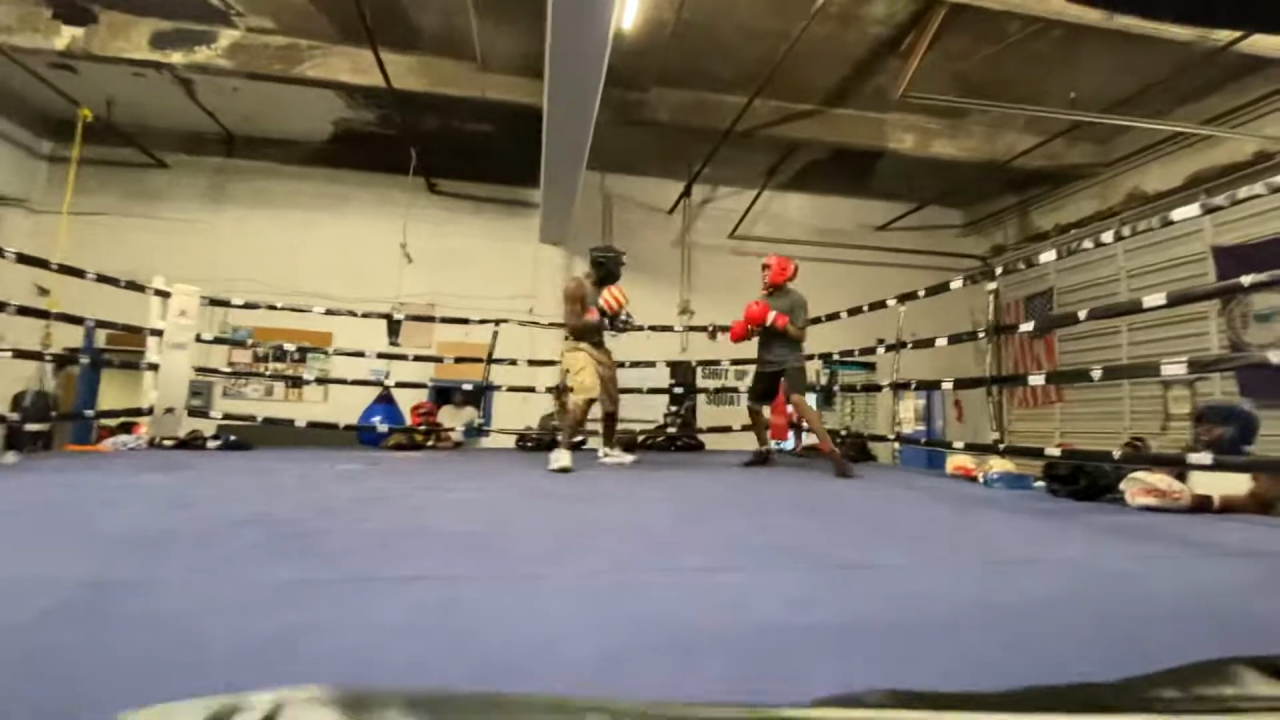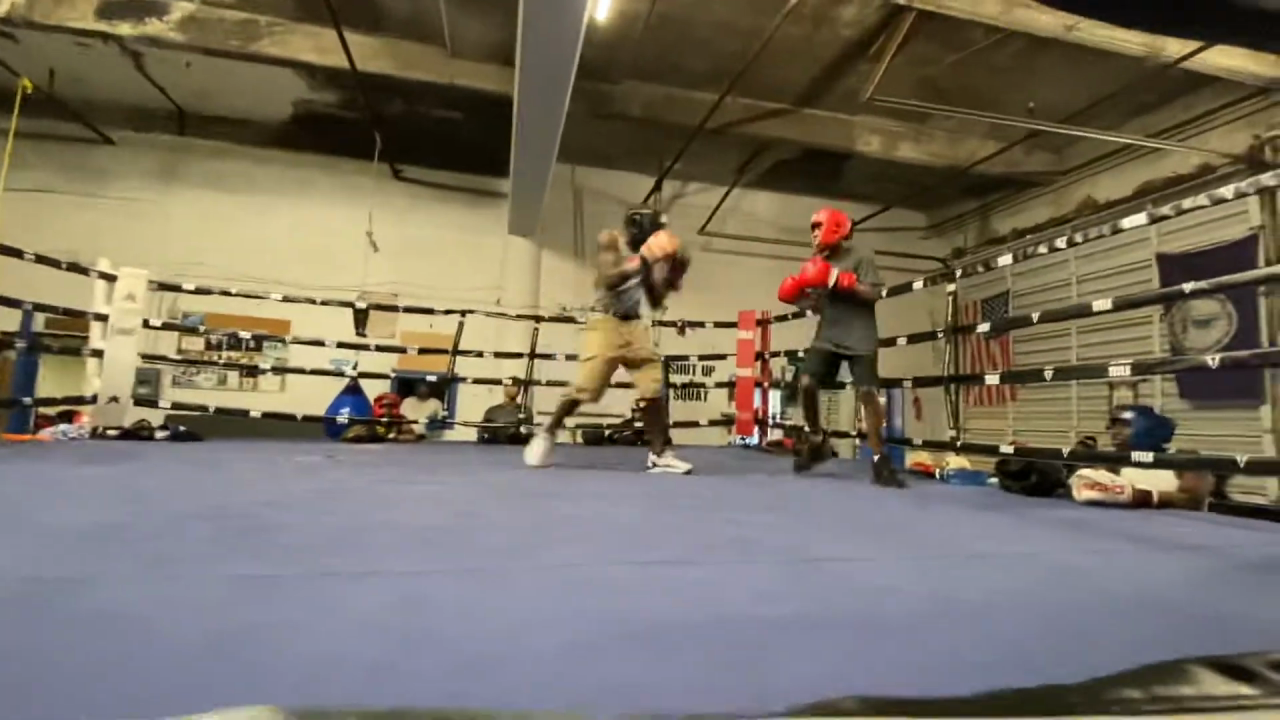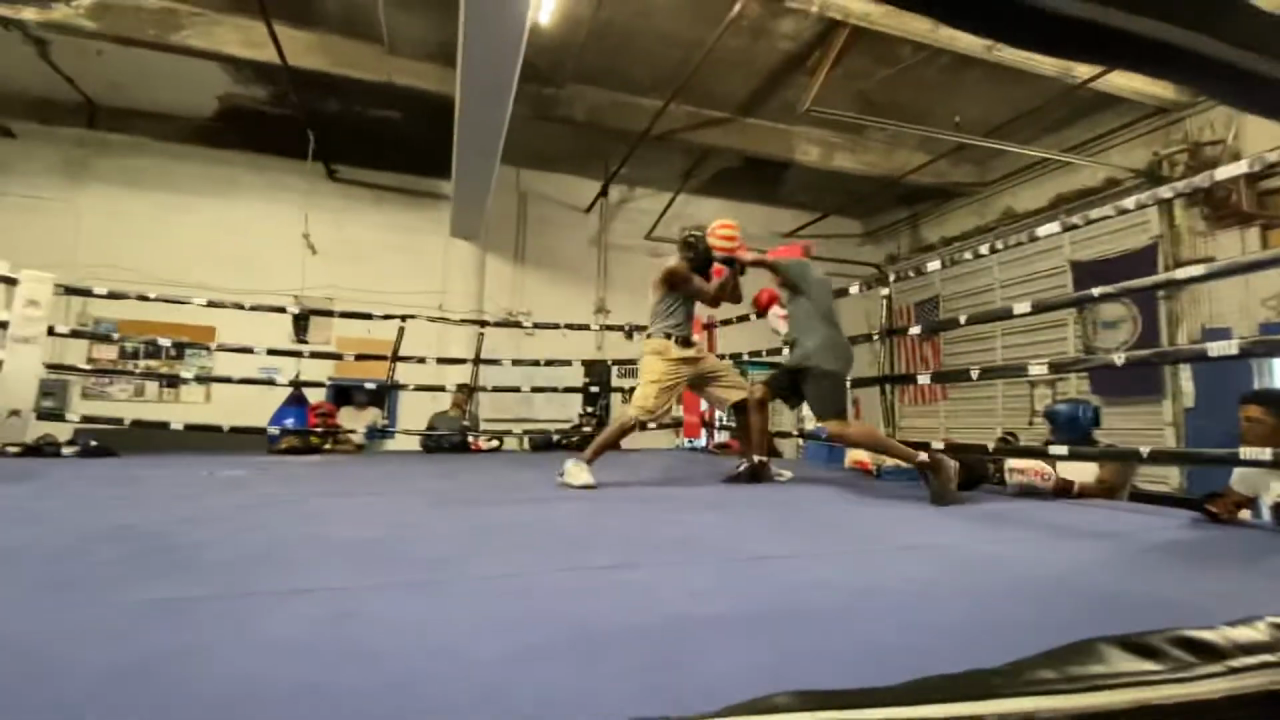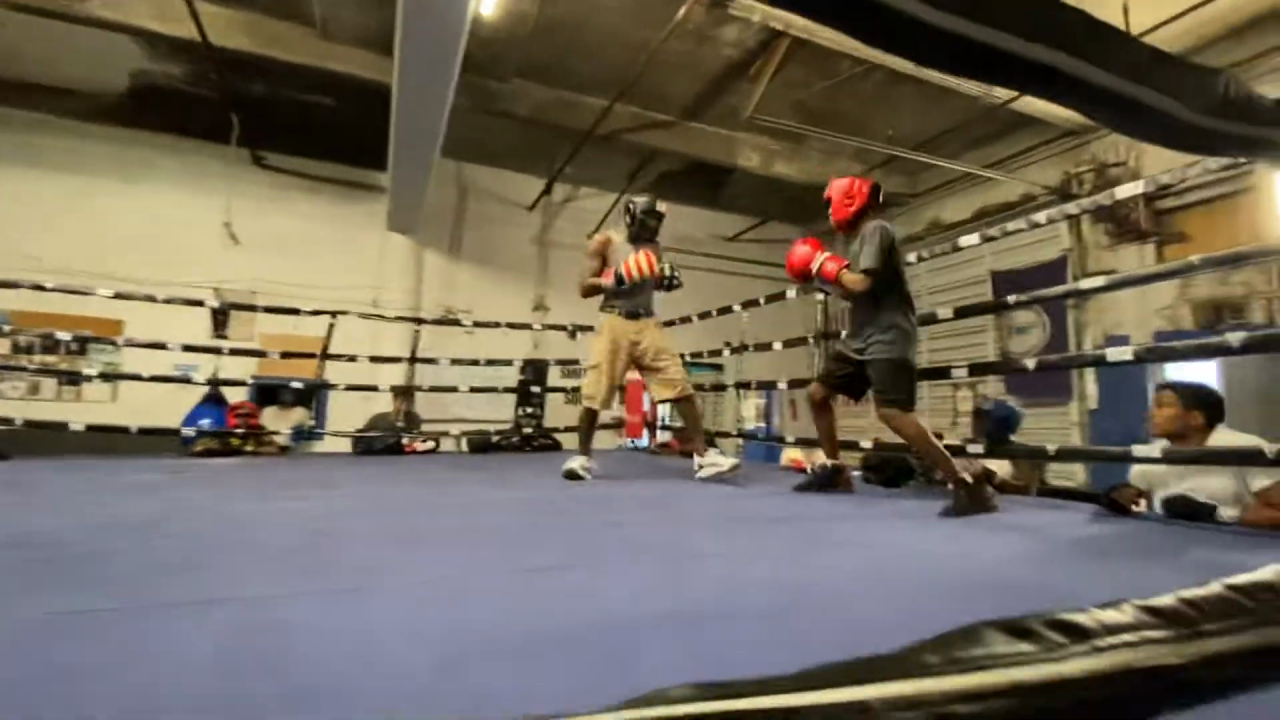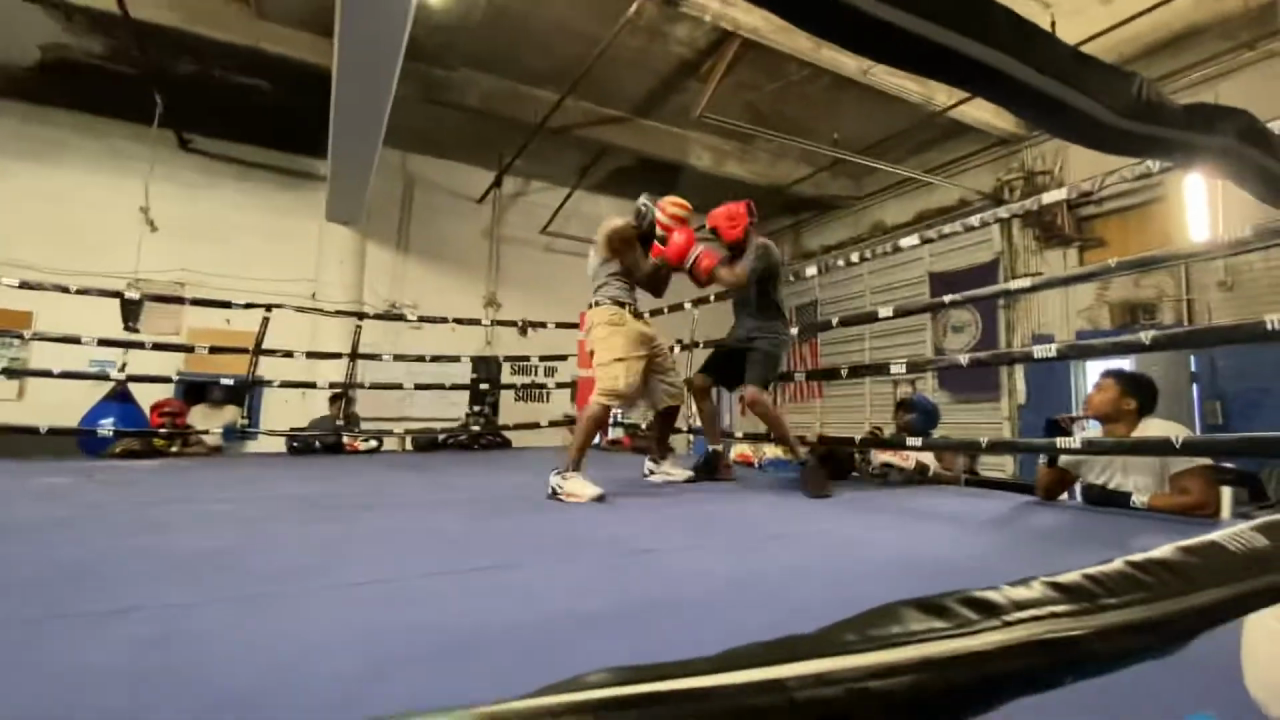
dt=0.7s
person 1, frame 1
left shoulder: (796, 299)
right shoulder: (763, 300)
left elbow: (799, 334)
left wrist: (773, 319)
right wrist: (746, 330)
left hip: (790, 361)
right hip: (766, 362)
left knee: (798, 402)
right knee: (753, 406)
left ankle: (833, 454)
right ankle: (763, 450)
person 1, frame 2
left shoulder: (861, 257)
right shoulder: (818, 264)
left elbow: (872, 295)
left wrist: (837, 279)
right wrist: (799, 296)
left hip: (859, 339)
right hip: (827, 338)
left knee: (867, 393)
right knee: (807, 385)
left ankle: (880, 461)
right ankle: (816, 440)
person 1, frame 3
left shoulder: (799, 266)
right shoulder: (809, 285)
left elbow: (754, 258)
right wrist: (776, 312)
left hip: (822, 359)
right hip: (804, 359)
left knee: (835, 430)
right knee: (758, 397)
right ankle: (758, 466)
person 1, frame 4
left shoulder: (876, 230)
right shoulder: (856, 238)
left elbow: (862, 284)
left wrist: (824, 264)
right wrist: (818, 276)
left hip: (888, 339)
right hip: (858, 339)
left knee: (891, 412)
right knee: (817, 395)
right ankle: (833, 470)
person 1, frame 5
left shoulder: (762, 247)
right shoulder: (737, 254)
left elbow: (735, 280)
right elbow: (704, 281)
left wrist: (696, 256)
right wrist: (683, 257)
left hip: (766, 337)
right hip: (741, 335)
left knee: (753, 396)
right knee: (698, 384)
left ankle: (803, 461)
right ankle: (718, 457)
person 2, frame 1
left shoulder: (609, 289)
right shoulder: (576, 287)
right elbow: (572, 327)
left wrist: (619, 321)
right wrist: (598, 314)
left hip: (600, 349)
right hip: (578, 348)
left knee: (611, 404)
right knee: (587, 395)
left ankle: (608, 449)
right ankle: (562, 451)
person 2, frame 2
left shoulder: (645, 253)
right shoulder: (609, 240)
left elbow: (655, 302)
right elbow: (609, 280)
left wrist: (673, 275)
right wrist: (643, 261)
left hip: (634, 325)
right hip: (606, 323)
left knee: (654, 388)
right knee: (584, 389)
left ankle: (659, 454)
right ankle: (546, 434)
person 2, frame 3
left shoulder: (698, 272)
right shoulder: (674, 268)
left elbow: (735, 297)
right elbow: (712, 299)
left wrist: (730, 267)
right wrist: (722, 265)
left hip: (691, 349)
right hip: (662, 350)
left knee: (737, 394)
right knee: (640, 411)
left ankle: (750, 464)
right ankle: (579, 463)
person 2, frame 4
left shoulder: (653, 248)
right shoulder: (604, 242)
right elbow: (585, 288)
left wrist: (668, 279)
right wrist: (615, 278)
left hip: (647, 325)
right hip: (615, 324)
left knee: (679, 385)
right knee: (594, 394)
left ankle: (703, 456)
right ankle: (583, 458)
person 2, frame 5
left shoulder: (640, 242)
right shoulder: (619, 230)
left elbow: (657, 290)
right elbow: (644, 280)
right wrist: (663, 244)
left hip: (634, 320)
right hip: (611, 317)
left knee: (671, 390)
right knee: (611, 390)
left ankle: (658, 460)
right ankle: (566, 474)
